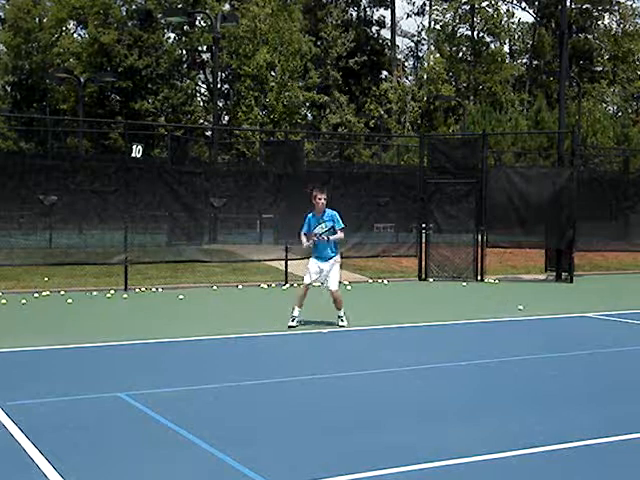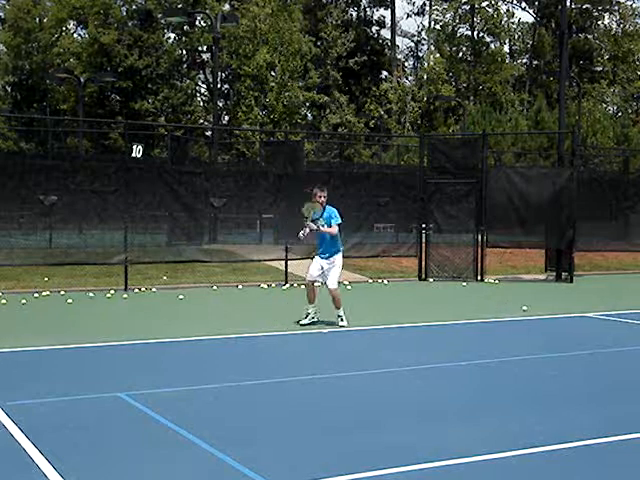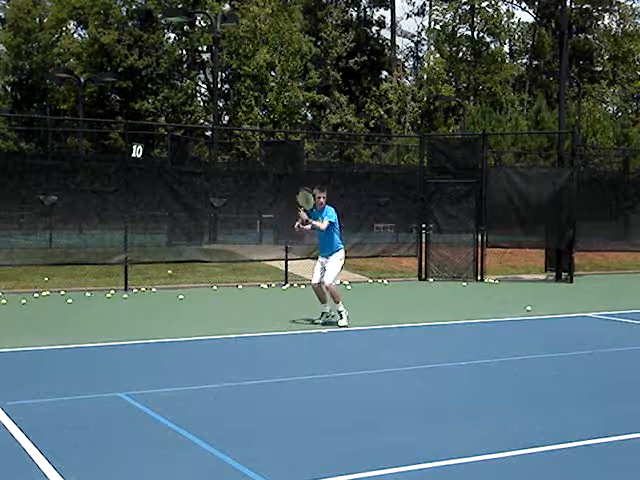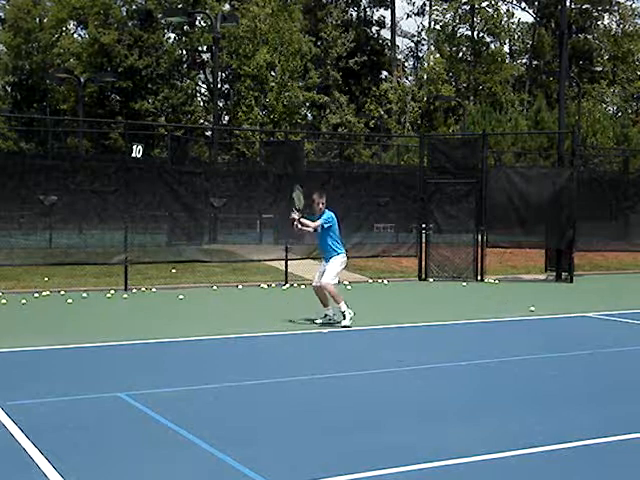
dt=0.1s
person 1, frame 1
left shoulder: (333, 215)
right shoulder: (310, 217)
left elbow: (341, 235)
right elbow: (304, 235)
left wrist: (327, 238)
right wrist: (305, 242)
left hip: (332, 259)
right hip: (316, 259)
left knee: (333, 290)
right knee: (306, 283)
left ankle: (341, 315)
right ankle: (295, 315)
person 1, frame 2
left shoulder: (332, 211)
left elbow: (335, 231)
right elbow: (310, 230)
left wrist: (317, 228)
left hip: (334, 256)
right hip: (320, 256)
left knee: (332, 288)
right knee: (309, 280)
left ankle: (341, 315)
right ankle: (312, 313)
person 1, frame 3
left shoulder: (330, 211)
right shoulder: (314, 211)
left elbow: (323, 227)
right elbow: (313, 227)
left wrist: (306, 218)
right wrist: (301, 227)
left hip: (336, 253)
right hip: (324, 255)
left knee: (328, 284)
right knee: (315, 283)
left ankle: (342, 312)
right ankle: (327, 312)
person 1, frame 4
left shoulder: (328, 215)
right shoulder: (318, 216)
left elbow: (314, 225)
right elbow: (315, 229)
left wrist: (299, 219)
right wrist: (301, 227)
left hip: (337, 257)
right hip: (327, 258)
left knee: (326, 283)
right knee: (316, 285)
left ankle: (346, 312)
right ankle: (329, 315)
